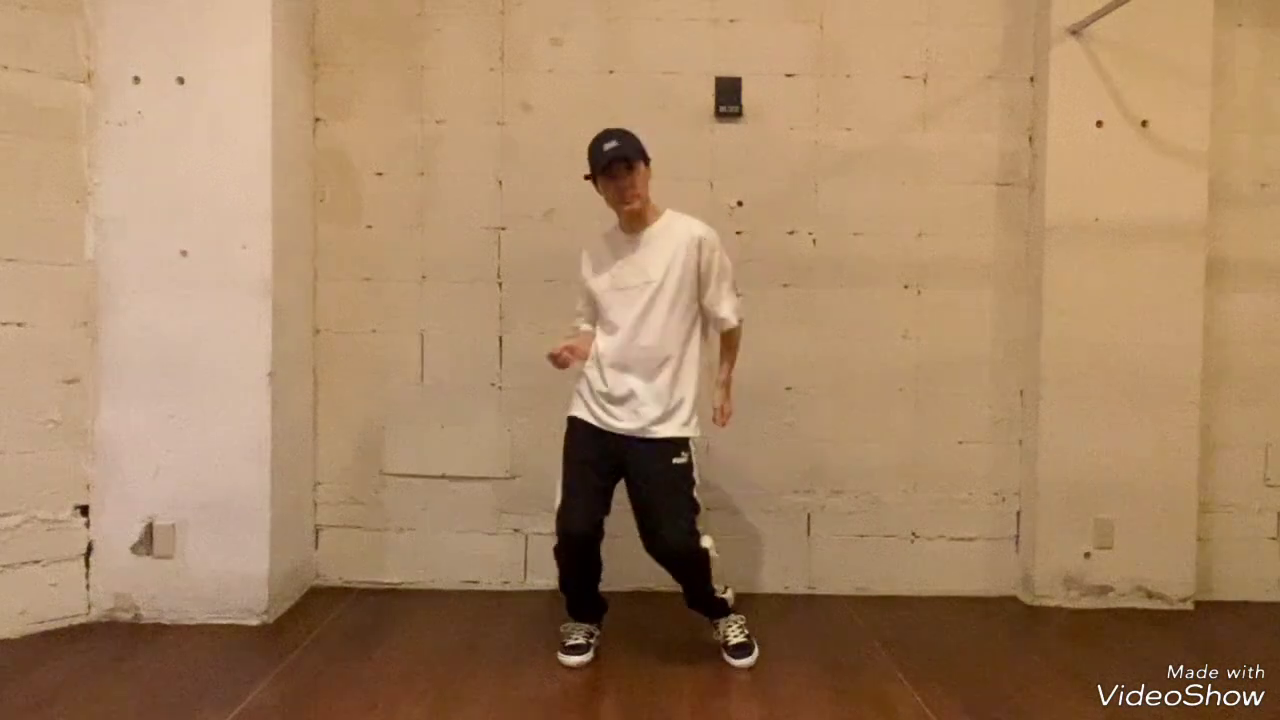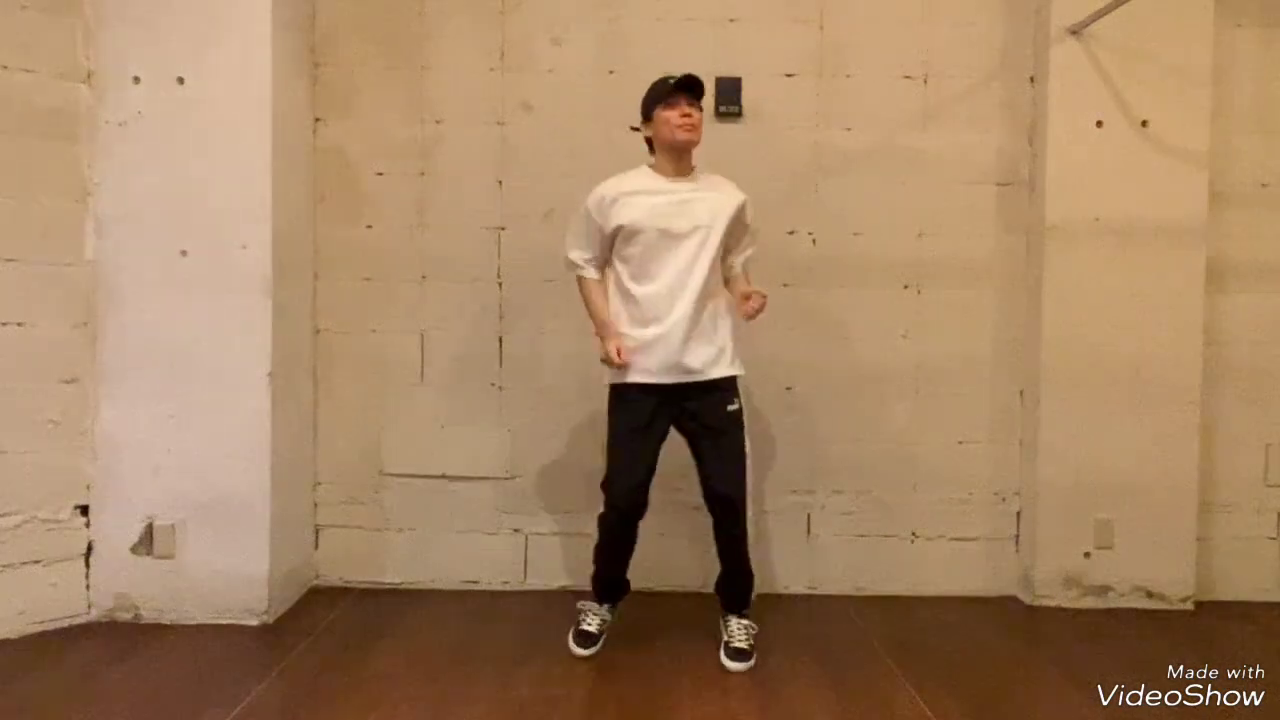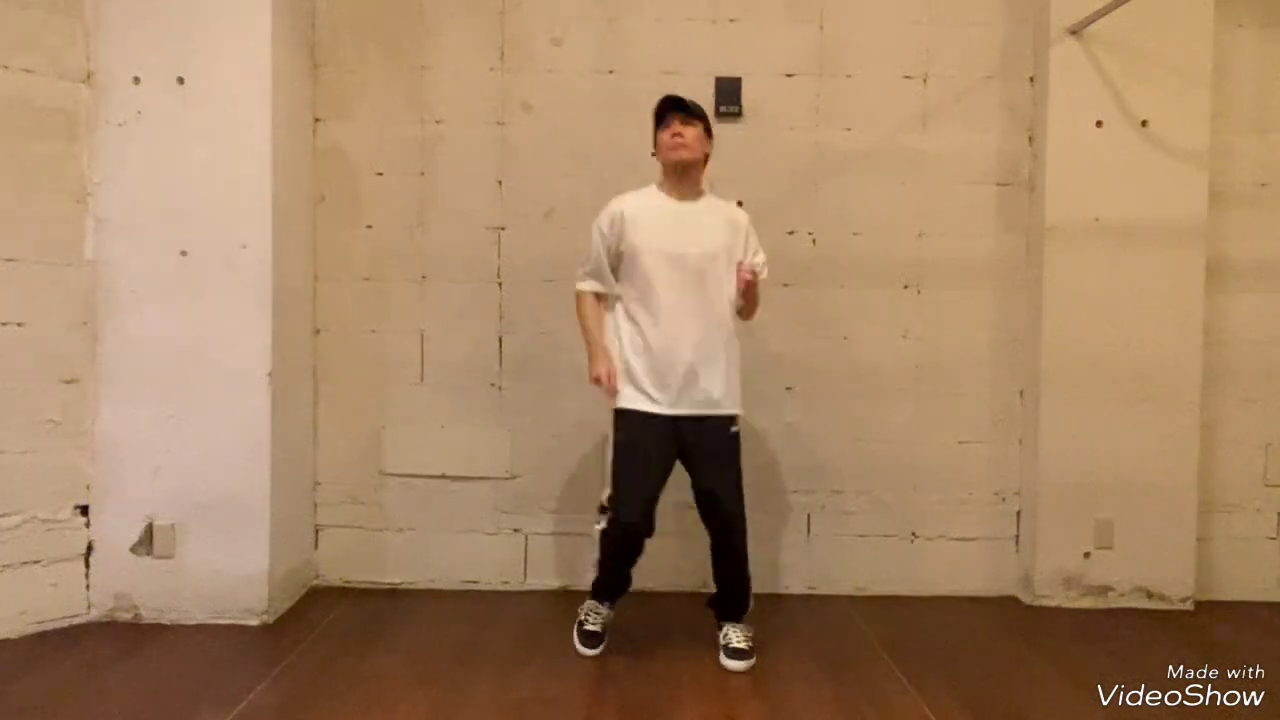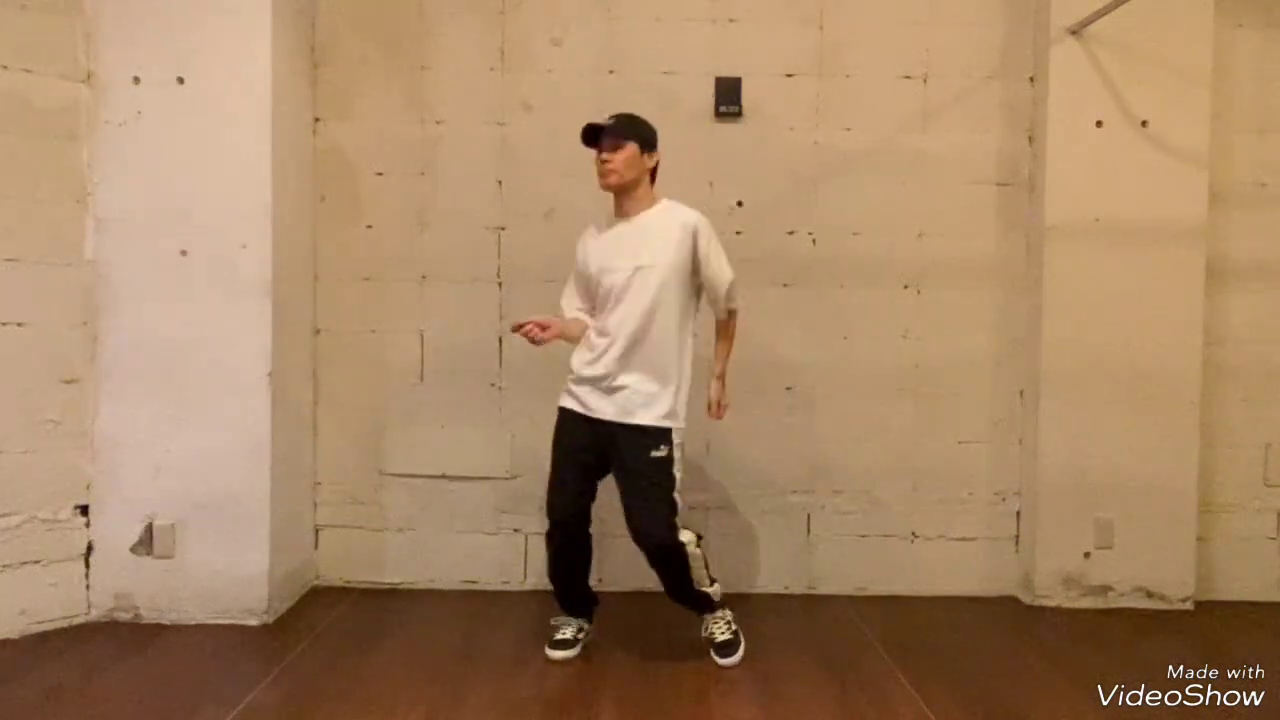
dt=0.3s
person 1, frame 1
left shoulder: (694, 238)
right shoulder: (595, 253)
left elbow: (726, 319)
left wrist: (724, 384)
right wrist: (575, 348)
left hip: (662, 423)
right hip: (593, 417)
left knee: (673, 540)
right knee: (575, 531)
left ankle: (722, 615)
right ankle: (584, 619)
person 1, frame 2
left shoulder: (728, 198)
right shoulder: (615, 195)
right elbow: (584, 264)
left wrist: (744, 293)
right wrist: (608, 331)
left hip: (712, 373)
right hip: (641, 374)
left knee: (728, 495)
right knee: (626, 496)
left ankle: (736, 615)
right ankle: (600, 603)
person 1, frame 3
left shoulder: (734, 221)
right shoulder: (624, 213)
left elbow: (743, 312)
right elbow: (590, 286)
left wrist: (750, 289)
right wrist: (599, 355)
left hip: (715, 402)
right hip: (643, 398)
left knee: (728, 519)
right knee: (630, 516)
left ankle: (732, 619)
right ankle: (601, 600)
person 1, frame 4
left shoulder: (686, 226)
right shoulder: (591, 241)
left elbow: (725, 304)
left wrist: (718, 377)
right wrist: (556, 328)
left hip: (649, 409)
right hip: (583, 403)
left knee: (656, 530)
right knee: (564, 518)
left ankle: (713, 611)
right ankle: (575, 614)
